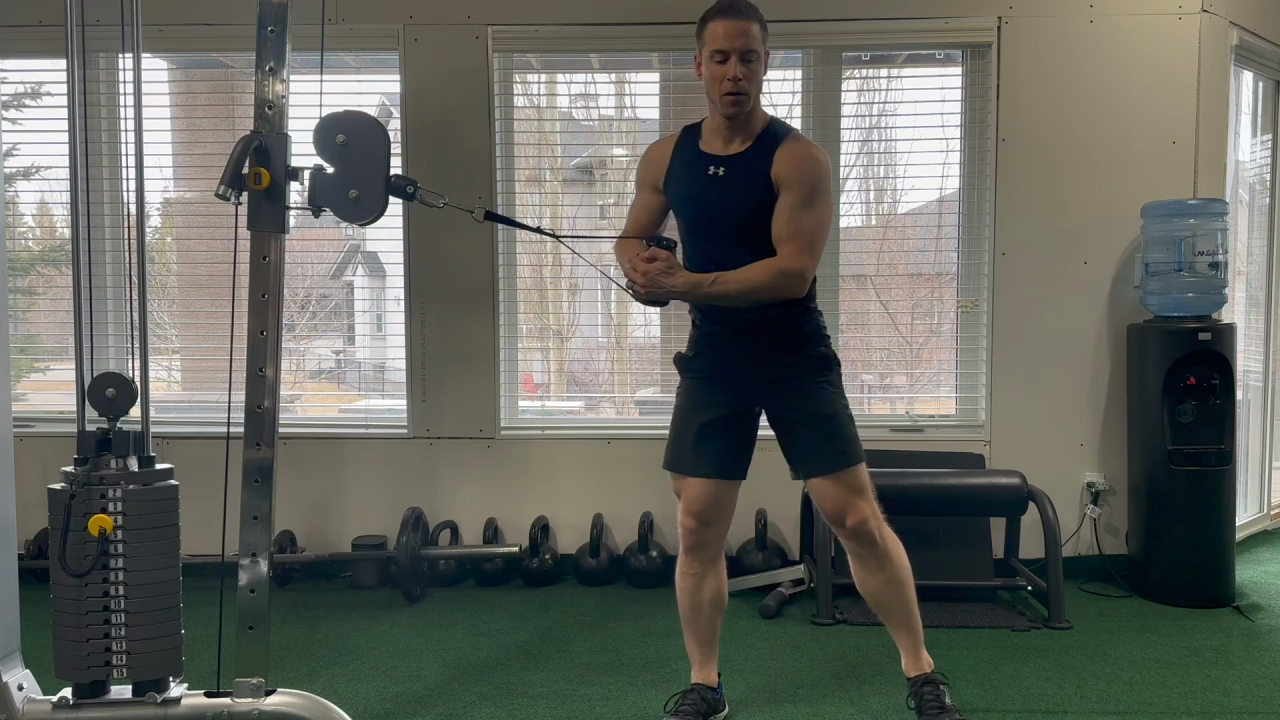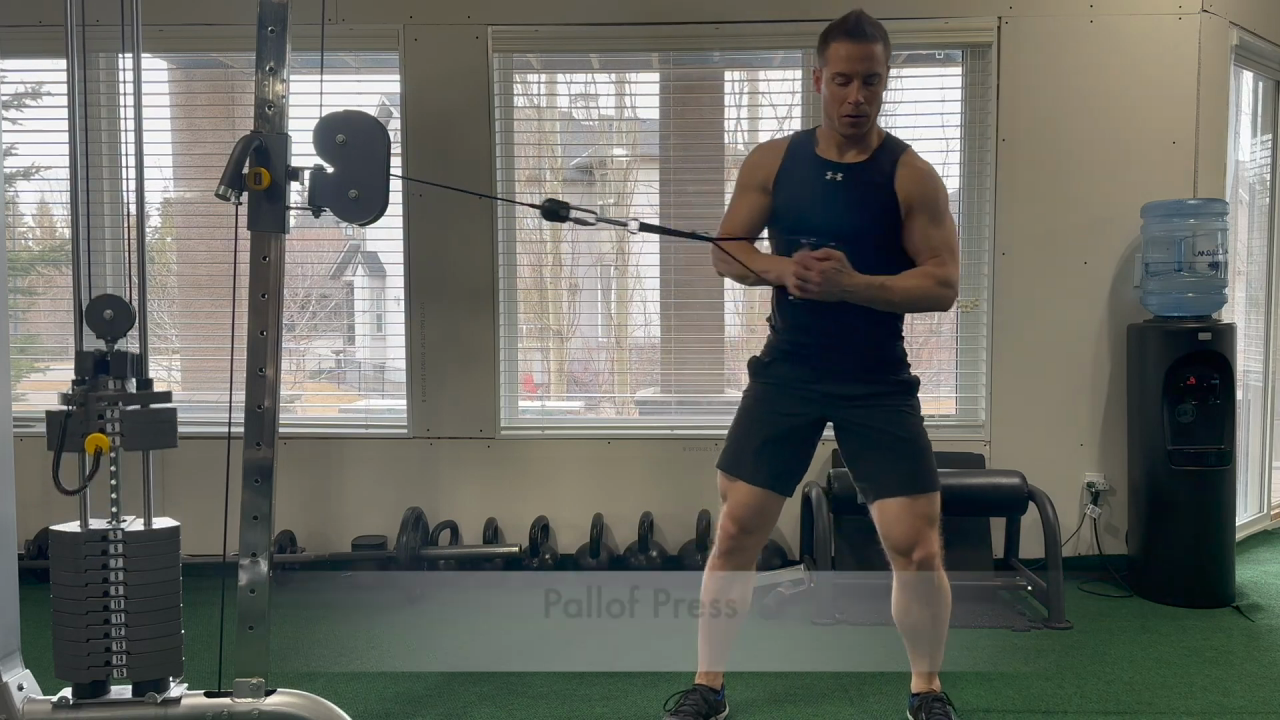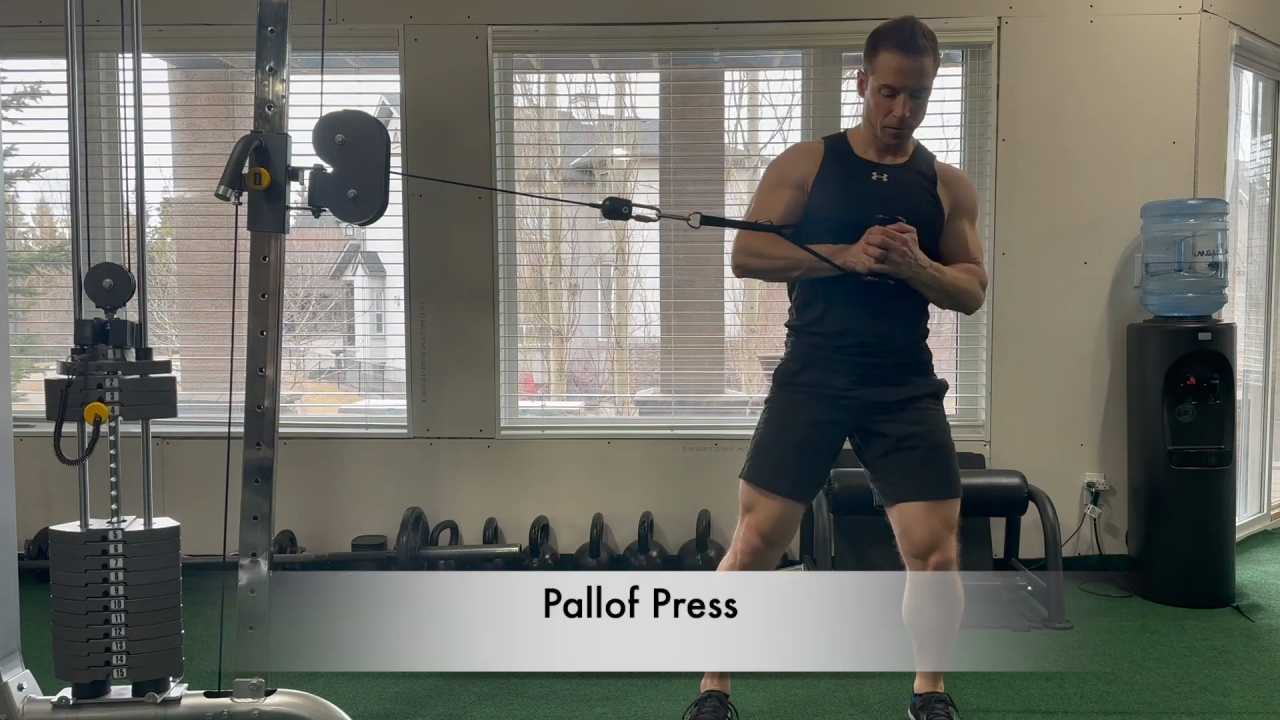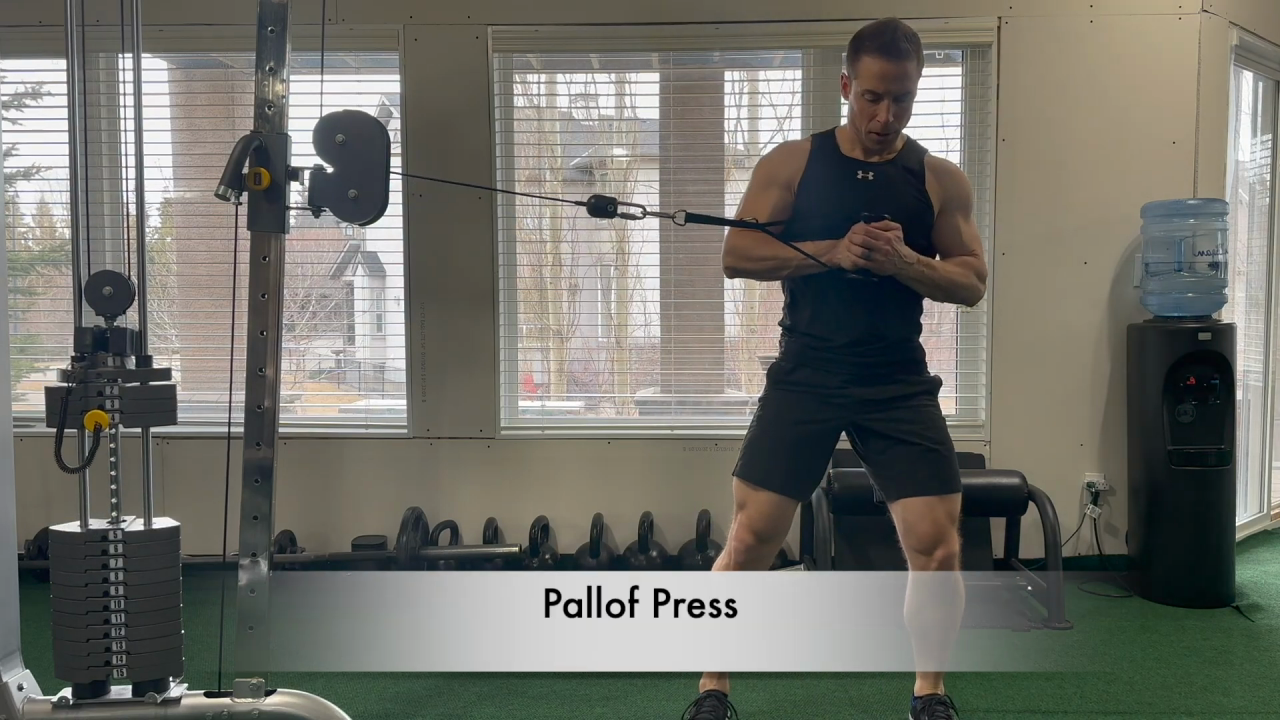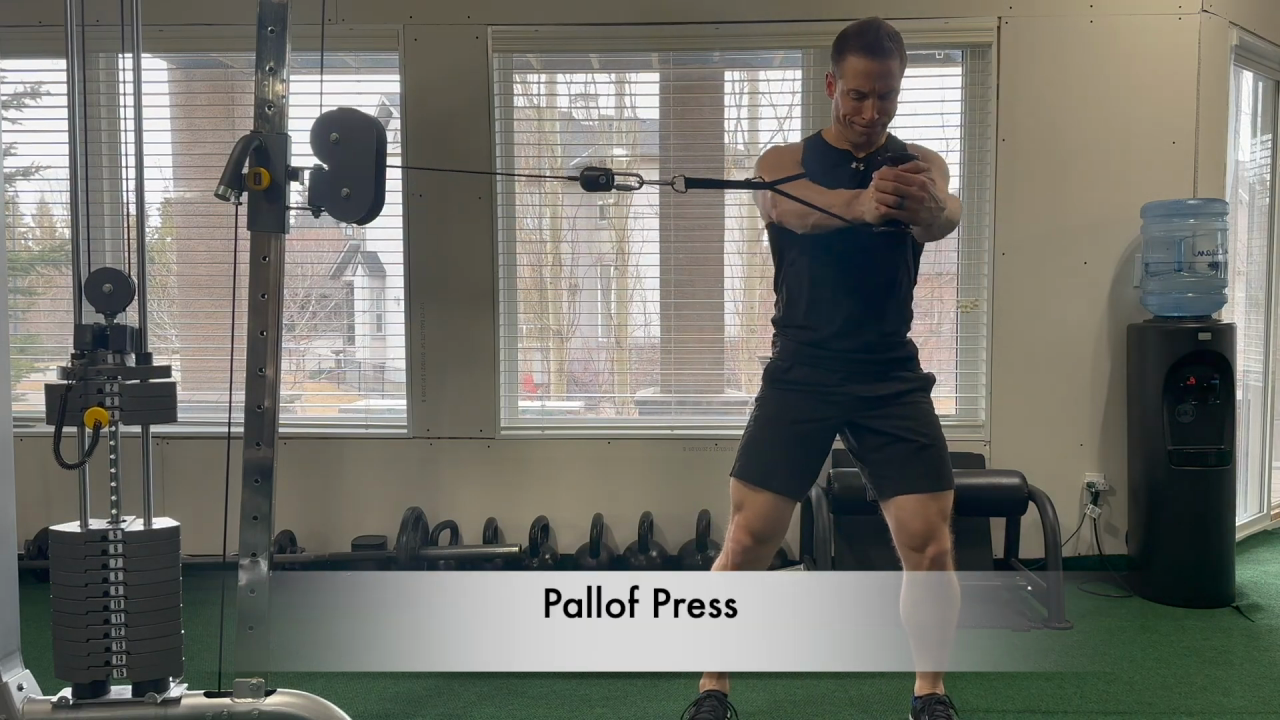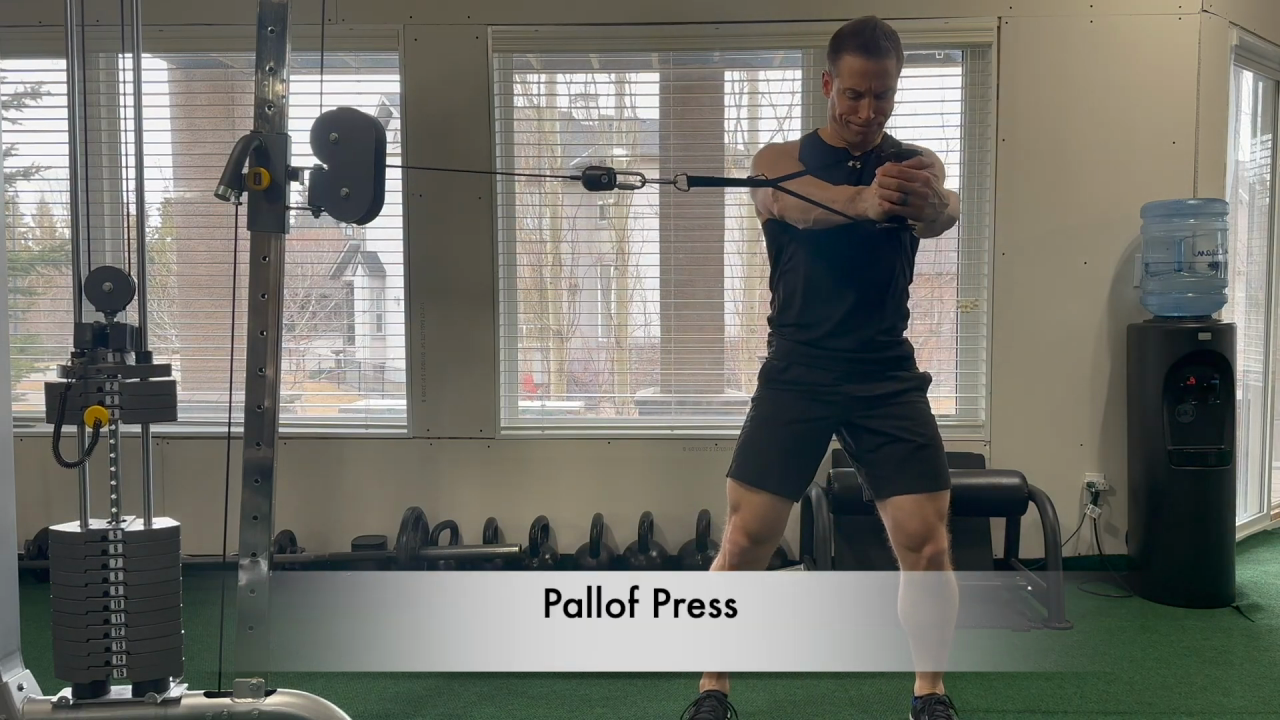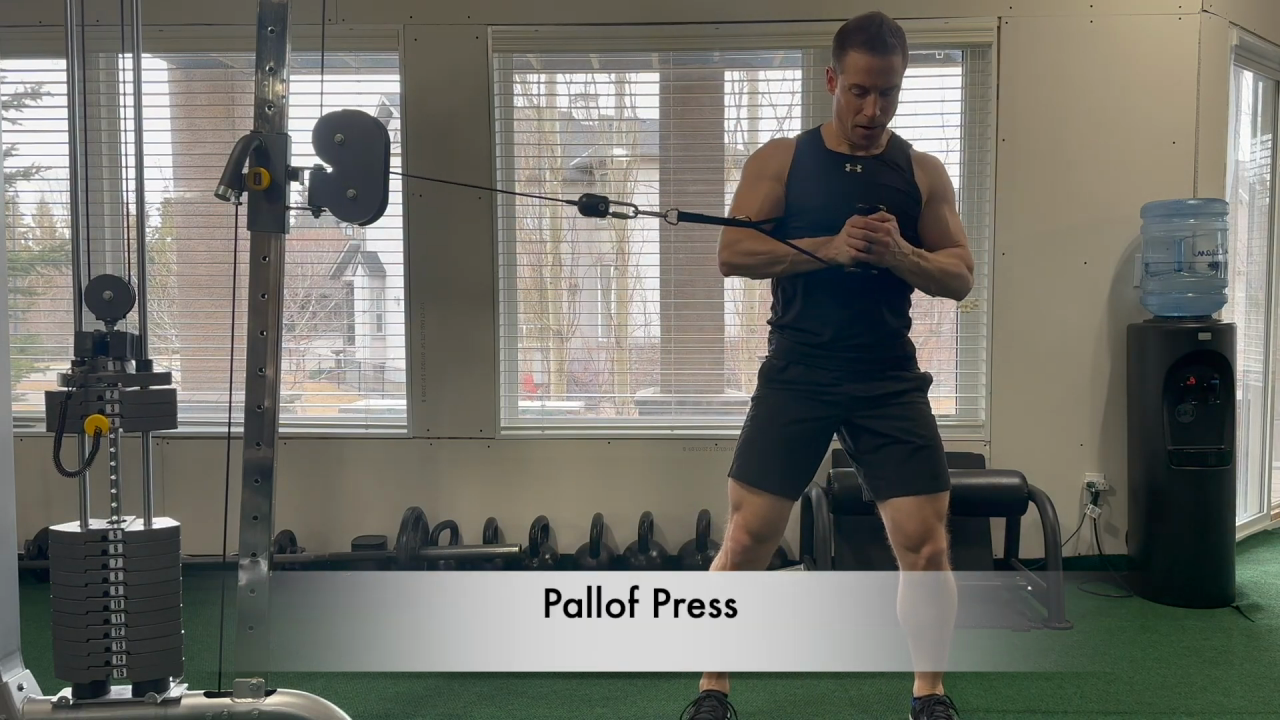
dt=0.5s
person 1, frame 1
left shoulder: (797, 156)
right shoulder: (666, 157)
left elbow: (796, 272)
right elbow: (632, 237)
left wrist: (692, 284)
right wrist: (640, 265)
left hip: (796, 363)
right hip: (712, 364)
left knee: (857, 520)
right knee: (697, 531)
person 1, frame 2
left shoulder: (913, 176)
right shoulder: (773, 161)
left elbow: (942, 286)
right elbow: (723, 249)
left wrist: (860, 285)
right wrist: (788, 272)
left hip: (879, 382)
right hip: (787, 374)
left knee: (918, 552)
right knee: (736, 533)
person 1, frame 3
left shoulder: (948, 185)
right shoulder: (806, 163)
left elbow: (972, 290)
right elbow: (746, 254)
left wrist: (914, 265)
right wrist: (848, 254)
left hip: (905, 388)
right hip: (812, 380)
left knee: (935, 556)
right knee: (754, 543)
person 1, frame 4
left shoulder: (941, 180)
right shoulder: (792, 162)
left elbow: (972, 283)
right elbow: (736, 254)
left wrist: (901, 261)
right wrist: (833, 251)
left hip: (898, 383)
right hip: (805, 376)
left knee: (937, 550)
right knee: (747, 542)
person 1, frame 5
left shoulder: (919, 160)
right shoulder: (786, 159)
left elbow: (945, 218)
right elbow: (798, 213)
left wrist: (921, 202)
right wrist: (861, 205)
left hip: (891, 377)
right hip: (802, 373)
left knee: (931, 547)
right knee: (746, 541)
person 1, frame 6
left shoulder: (915, 162)
right shoulder: (782, 158)
left elbow: (945, 217)
right elbow: (797, 209)
left wrist: (926, 200)
right wrist: (863, 200)
left hip: (887, 376)
right hip: (798, 373)
left knee: (928, 546)
right knee: (744, 542)
person 1, frame 7
left shoulder: (922, 172)
right shoulder: (780, 160)
left elbow: (960, 277)
right elbow: (733, 253)
left wrist: (899, 253)
right wrist: (830, 247)
left hip: (889, 378)
right hip: (796, 374)
left knee: (926, 547)
right knee: (745, 541)
